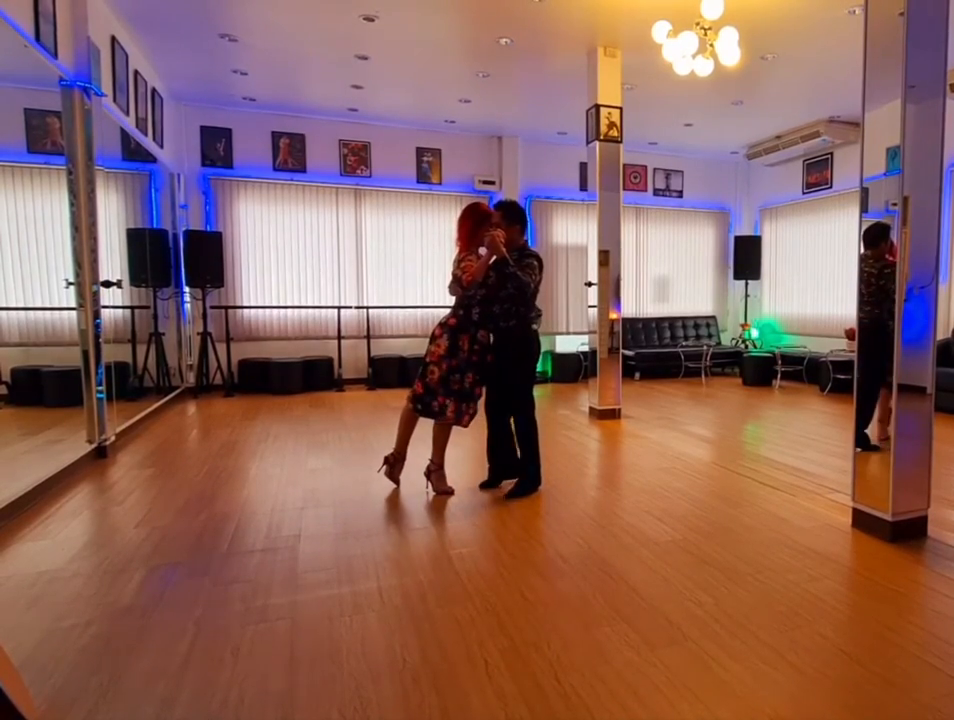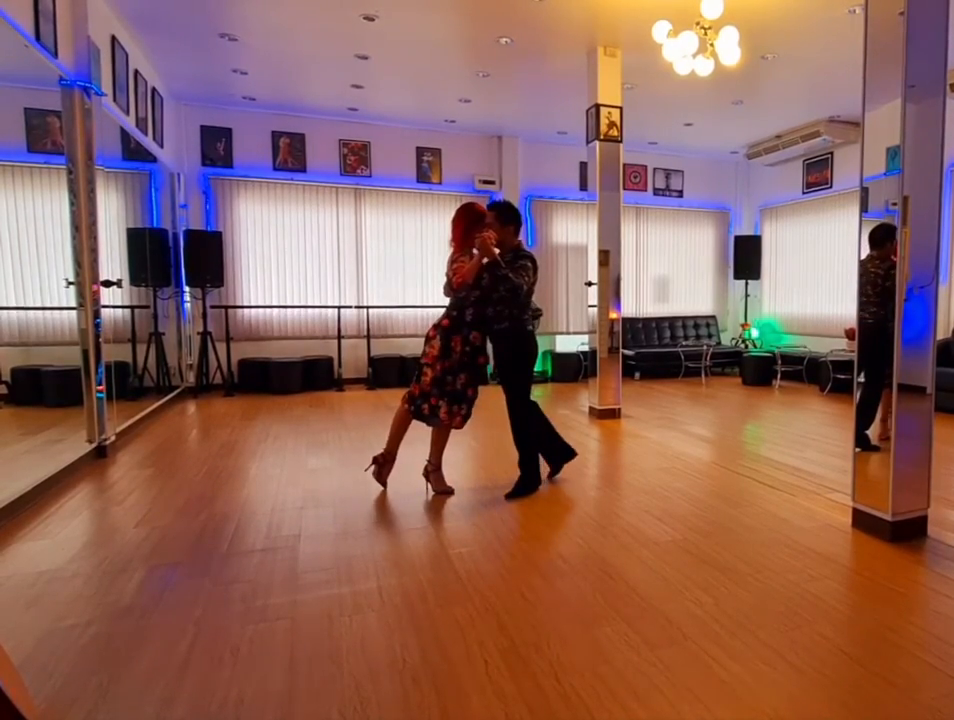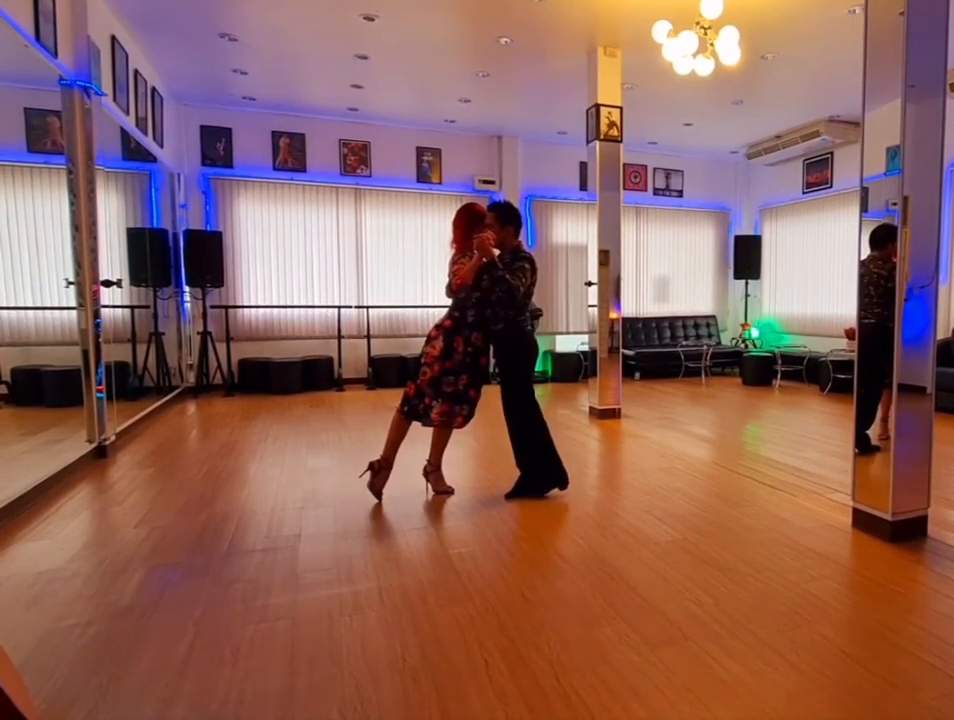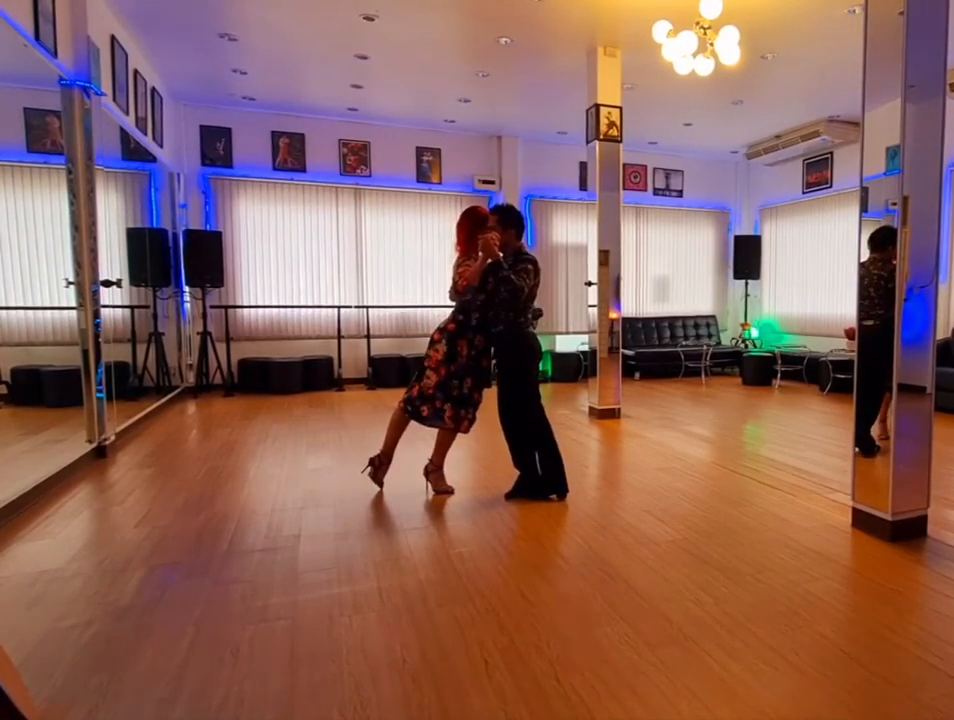
dt=0.5s
person 1, frame 1
left shoulder: (529, 259)
right shoulder: (501, 260)
left elbow: (524, 289)
right elbow: (488, 294)
left wrist: (502, 257)
left hip: (521, 341)
right hip: (501, 340)
left knee: (521, 409)
right knee: (495, 407)
left ankle: (529, 476)
right ankle: (503, 465)
person 1, frame 2
left shoulder: (523, 260)
right shoulder: (501, 259)
left elbow: (518, 290)
right elbow: (488, 295)
left wrist: (492, 259)
left hip: (517, 341)
right hip: (505, 341)
left knee: (519, 407)
right knee: (520, 405)
left ankle: (530, 476)
right ankle: (557, 451)
person 1, frame 3
left shoulder: (522, 261)
right shoulder: (503, 260)
left elbow: (513, 292)
right elbow: (490, 295)
left wrist: (489, 259)
left hip: (516, 342)
right hip: (507, 342)
left knee: (519, 410)
right knee: (522, 409)
left ankle: (537, 475)
right ankle: (537, 474)
person 1, frame 4
left shoulder: (525, 263)
right shoulder: (506, 262)
left elbow: (517, 293)
right elbow: (493, 298)
left wrist: (495, 260)
left hip: (518, 347)
right hip: (510, 346)
left knee: (520, 414)
right knee: (526, 414)
left ankle: (540, 478)
right ankle: (539, 477)
person 2, frame 1
left shoulder: (474, 258)
right shoulder: (469, 257)
right elbow: (469, 281)
right wrist: (491, 254)
left hip: (467, 338)
right hip: (456, 336)
left knee: (446, 401)
right knee: (432, 398)
left ankle: (424, 464)
right ankle: (404, 459)
person 2, frame 2
left shoulder: (472, 259)
right shoulder: (462, 258)
right elbow: (459, 283)
right wrist: (483, 257)
left hip: (466, 340)
right hip: (451, 337)
left knee: (450, 404)
right knee: (422, 397)
left ankle: (434, 467)
right ankle: (388, 457)
person 2, frame 3
left shoulder: (475, 259)
right shoulder: (464, 258)
right elbow: (458, 286)
right wrist: (480, 257)
left hip: (469, 342)
right hip: (452, 338)
left knee: (449, 405)
right knee: (418, 399)
left ankle: (434, 468)
right ankle: (385, 463)
person 2, frame 4
left shoulder: (477, 262)
right shoulder: (468, 261)
right elbow: (464, 288)
right wrist: (485, 258)
left hip: (471, 344)
right hip: (455, 341)
left knee: (457, 408)
right knee: (418, 398)
left ankle: (435, 468)
right ankle: (384, 458)
person 3, frame 1
left shoulder: (859, 264)
right shoulder: (886, 267)
right elbow: (895, 297)
left hip: (860, 327)
right hip: (876, 329)
left knee: (864, 381)
right knee: (871, 383)
left ankle: (856, 432)
right ankle: (857, 434)
person 3, frame 2
left shoulder: (861, 266)
right shoulder: (890, 268)
left elbow: (863, 296)
right elbow: (898, 299)
left hip: (859, 327)
right hip: (878, 330)
right knee: (874, 383)
right ankle: (858, 433)
person 3, frame 3
left shoulder: (861, 267)
right shoulder: (891, 269)
right elbow: (899, 300)
left hip: (861, 329)
right hip: (879, 331)
left knee: (861, 383)
right knee: (874, 385)
left ankle: (856, 435)
right ankle: (859, 434)
person 3, frame 4
left shoulder: (860, 270)
right shoulder: (892, 271)
right elbow: (898, 301)
left hip: (861, 331)
right hip: (882, 332)
left knee: (862, 385)
right knee: (878, 386)
left ankle: (862, 438)
right ankle: (862, 435)
